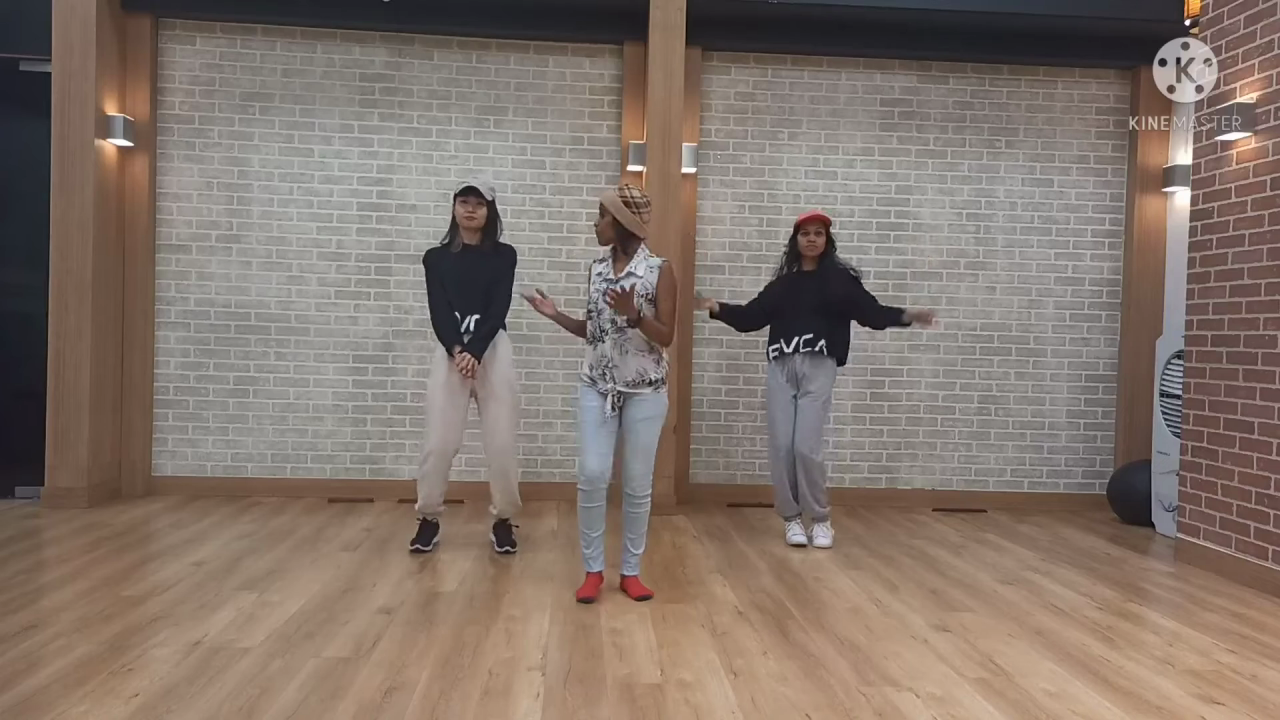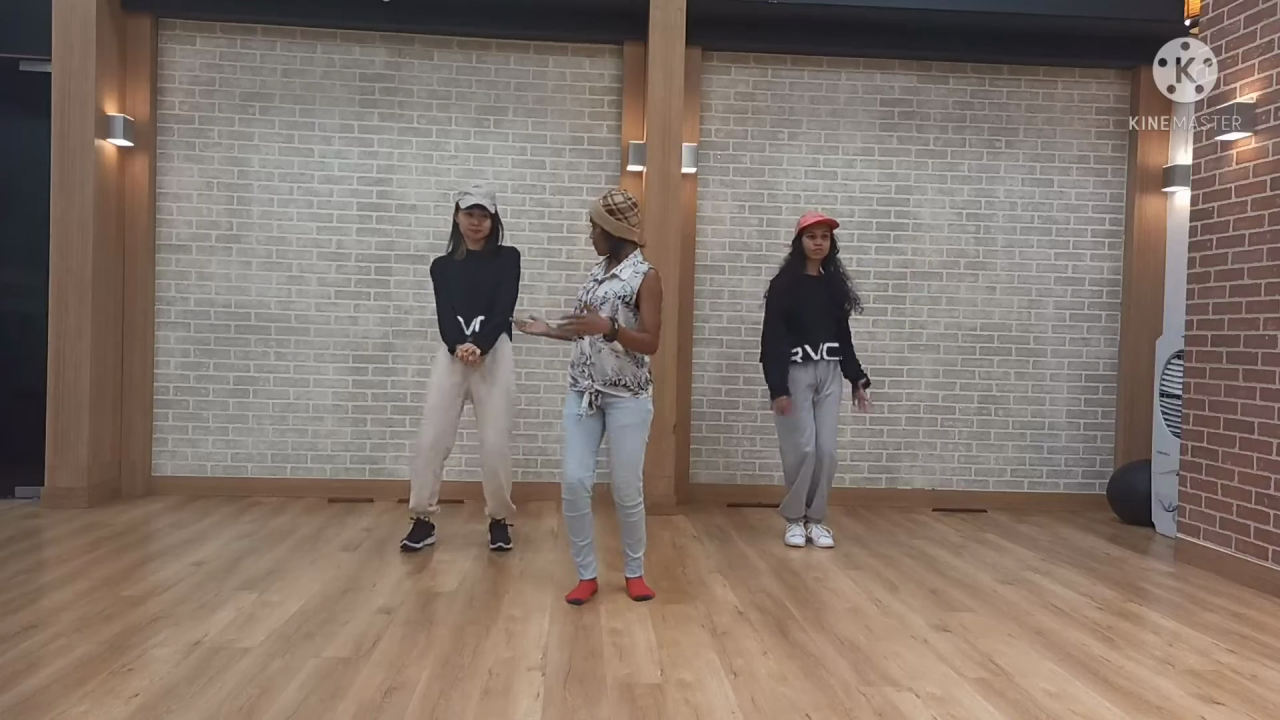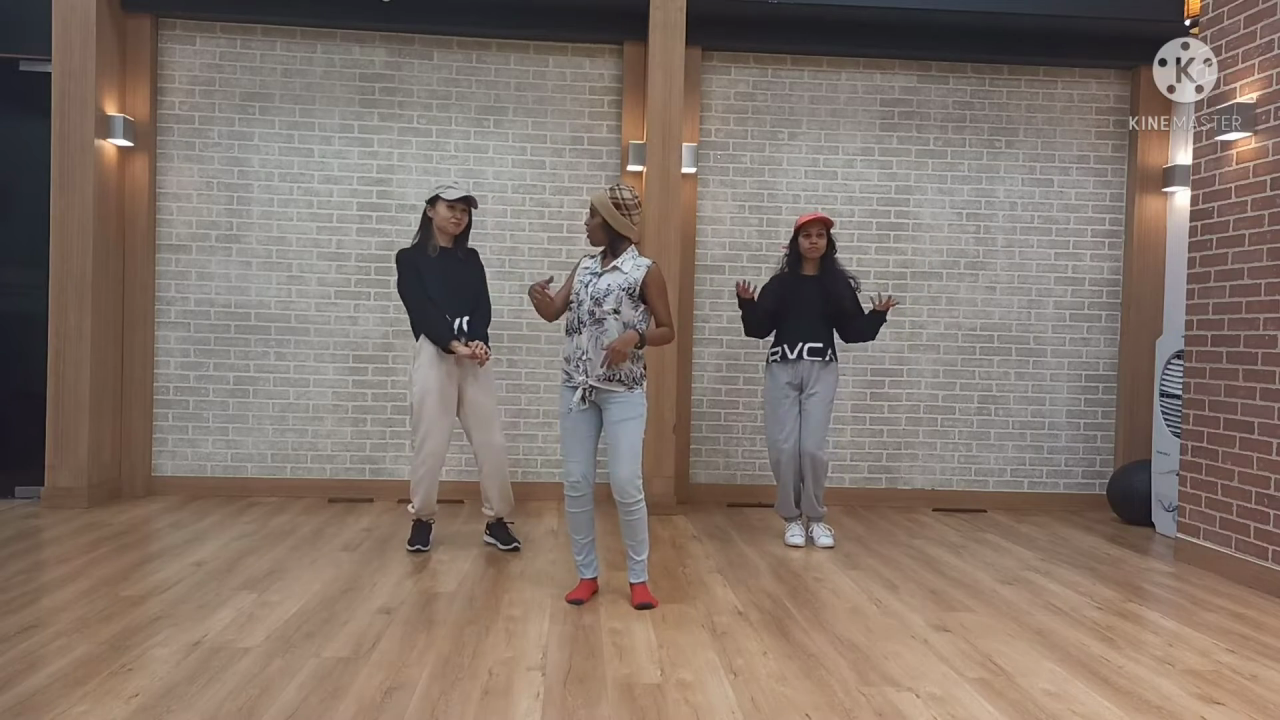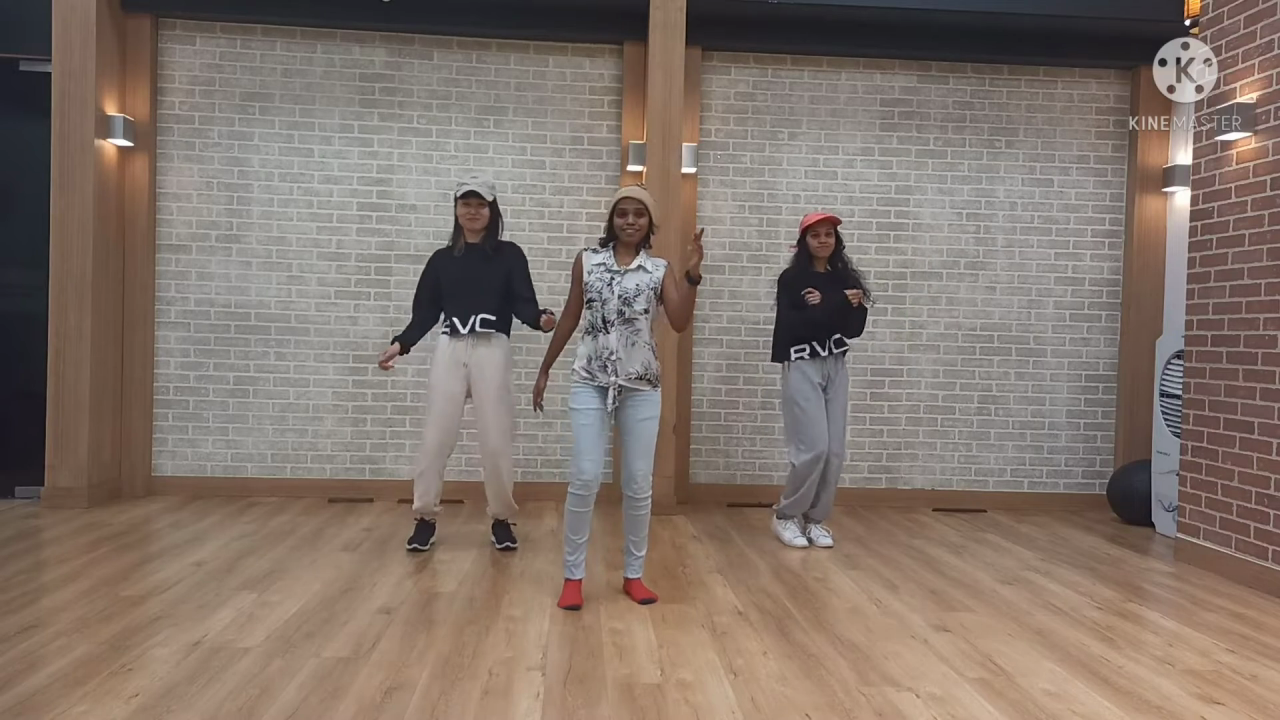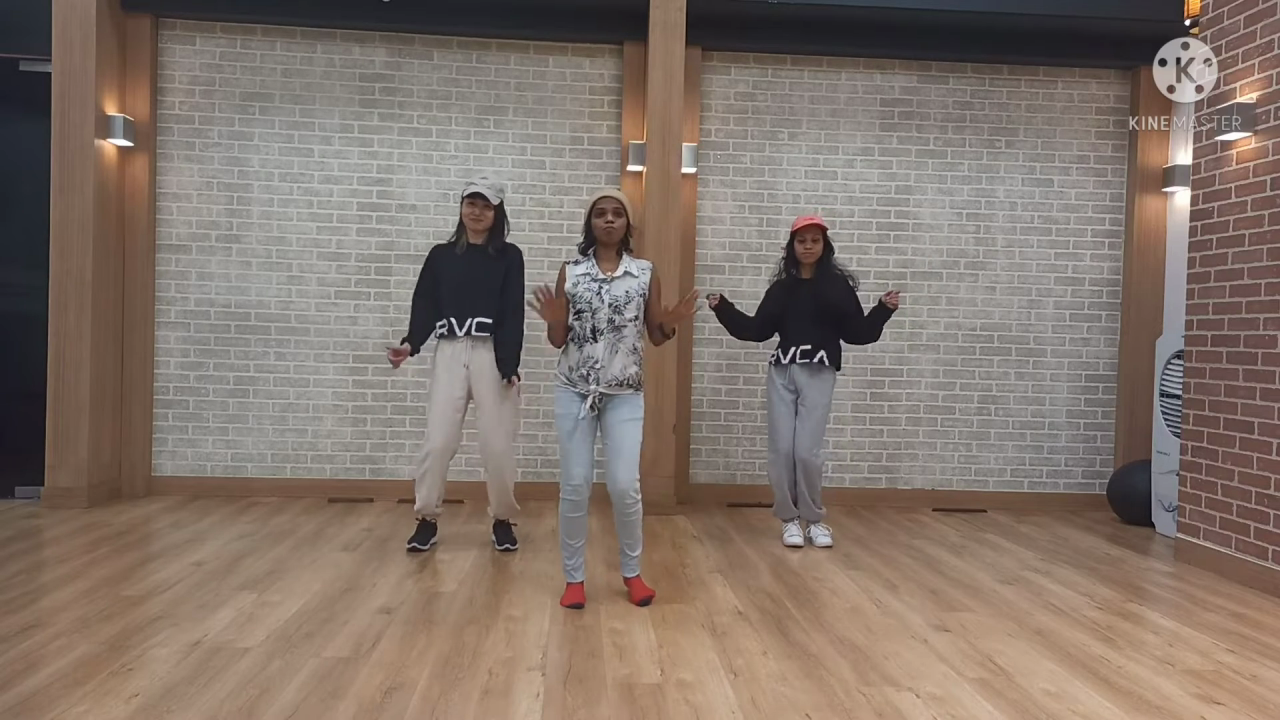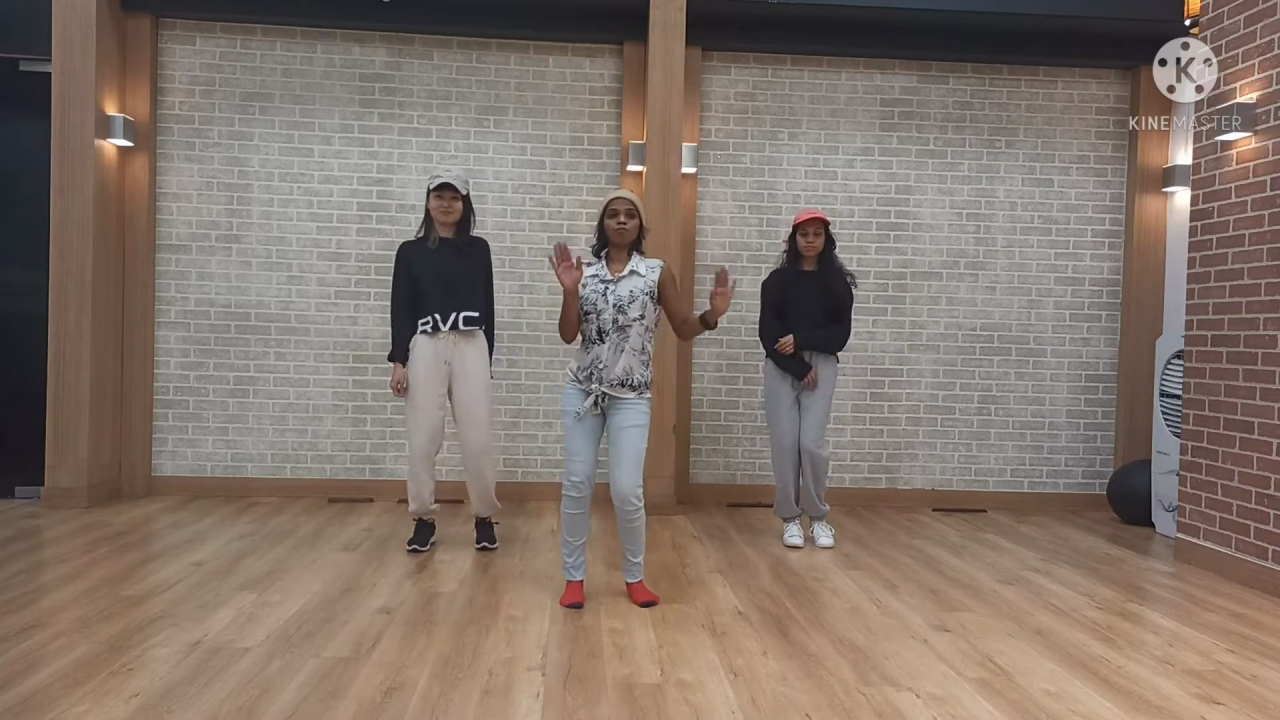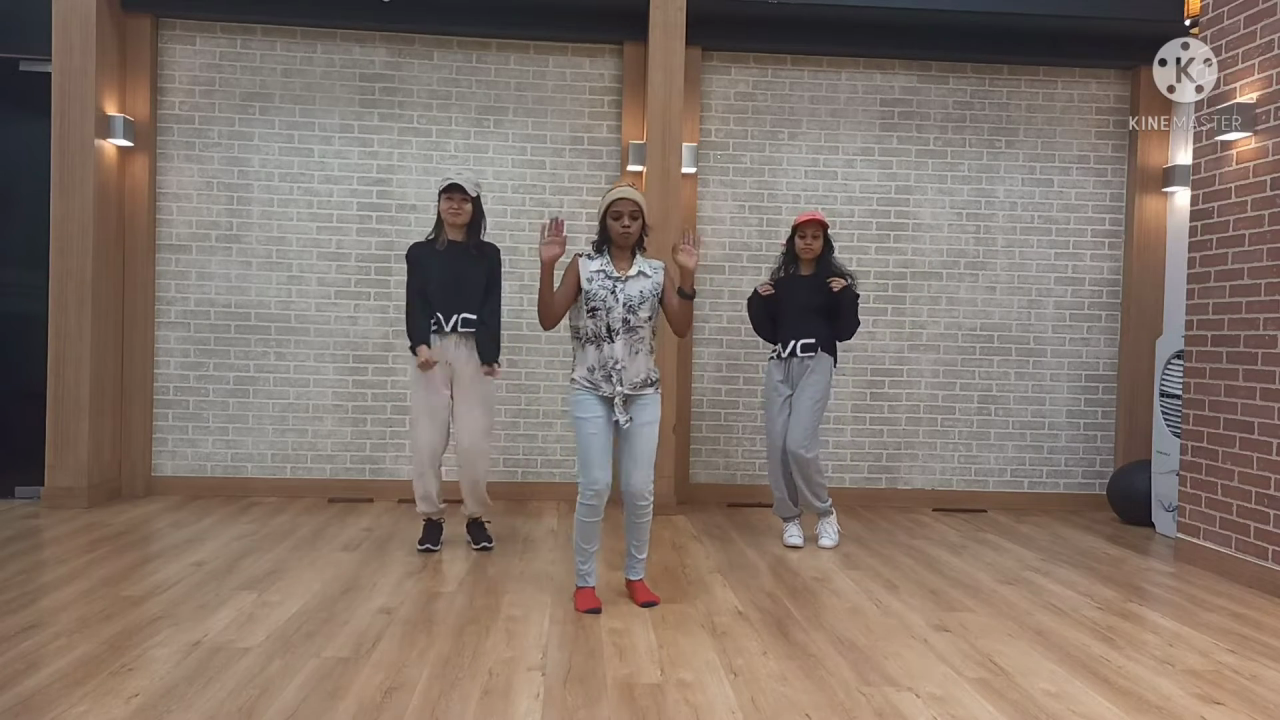
dt=0.7s
person 1, frame 1
left shoulder: (659, 270)
right shoulder: (598, 268)
left elbow: (666, 336)
left wrist: (633, 313)
right wrist: (554, 314)
left hip: (645, 390)
right hip: (598, 387)
left knee: (637, 483)
right knee: (592, 475)
left ankle: (631, 571)
right ankle: (593, 569)
person 1, frame 2
left shoulder: (645, 275)
right shoulder: (598, 273)
left elbow: (649, 343)
left wrist: (606, 327)
right wrist: (548, 330)
left hip: (627, 395)
right hip: (583, 392)
left knee: (626, 490)
right knee: (573, 483)
left ankle: (635, 572)
right ankle: (587, 575)
person 1, frame 3
left shoulder: (645, 271)
right shoulder: (584, 266)
left elbow: (667, 330)
right elbow: (552, 310)
left wrist: (634, 338)
right wrist: (537, 293)
left hip: (623, 390)
right hip: (576, 386)
left knee: (625, 484)
right knee: (577, 482)
left ankle: (638, 578)
right ankle: (587, 574)
person 1, frame 4
left shoulder: (661, 270)
right shoulder: (587, 261)
left elbow: (680, 323)
right elbow: (569, 319)
left wrist: (693, 274)
right wrist: (544, 370)
left hip: (641, 387)
right hip: (590, 383)
left knee: (638, 484)
right knee: (584, 478)
left ankle: (633, 574)
right ankle: (573, 576)
person 1, frame 5
left shoulder: (646, 273)
right shoulder: (569, 272)
left elbow: (655, 336)
right elbow: (558, 341)
left wrist: (673, 322)
right wrist: (553, 319)
left hip: (624, 392)
right hip: (574, 390)
left knee: (625, 486)
right knee: (575, 485)
left ankle: (632, 572)
right ankle: (574, 577)
person 1, frame 6
left shoulder: (657, 273)
right shoulder: (583, 270)
left elbow: (683, 330)
right elbow: (568, 335)
left wrist: (713, 314)
right wrist: (570, 290)
left hip: (631, 395)
right hip: (582, 390)
left knee: (627, 491)
right knee: (577, 483)
left ankle: (635, 577)
right ankle: (574, 577)
person 1, frame 7
left shoulder: (658, 272)
right shoulder: (582, 266)
left elbow: (682, 329)
right elbow: (548, 320)
left wrist: (686, 276)
right wrist: (548, 267)
left hip: (643, 393)
right hip: (591, 392)
left knee: (639, 489)
right knee: (594, 488)
left ankle: (636, 576)
right ankle: (584, 581)
person 2, frame 1
left shoulder: (504, 255)
right shoulder: (436, 257)
left elbow: (498, 308)
right elbow: (438, 310)
left wrist: (473, 351)
right wrist: (456, 351)
left hip: (492, 350)
right hip: (449, 350)
left knee: (501, 439)
right knee: (439, 440)
left ankle: (502, 521)
right ankle: (428, 520)
person 2, frame 2
left shoulder: (508, 258)
right shoulder: (442, 266)
left elbow: (504, 308)
right elbow: (445, 314)
left wrist: (479, 346)
right wrist: (458, 347)
left hip: (494, 353)
right hip: (450, 353)
left knee: (495, 443)
right knee: (431, 439)
left ankle: (499, 520)
right ankle: (423, 520)
person 2, frame 3
left shoulder: (471, 259)
right shoulder: (410, 258)
left elbow: (482, 307)
right elbow: (421, 309)
left wrist: (479, 341)
right wrist: (455, 345)
left hip: (472, 355)
right hip: (433, 353)
left knee: (491, 441)
right knee: (430, 442)
left ankle: (497, 521)
right ankle: (422, 519)
person 2, frame 4
left shoulder: (509, 255)
right shoulder: (442, 259)
left elbow: (522, 301)
right elbow: (425, 310)
left wrist: (541, 318)
right wrist: (400, 344)
left hip: (492, 351)
right hip: (449, 350)
left knee: (496, 441)
right knee: (436, 438)
left ankle: (501, 519)
right ankle: (425, 519)
person 2, frame 5
left shoulder: (509, 256)
right shoulder: (440, 256)
left elbow: (512, 313)
right elbow: (425, 306)
left wrist: (510, 366)
right wrist: (410, 344)
left hip: (492, 354)
right hip: (450, 352)
left knee: (498, 443)
right knee: (438, 441)
left ankle: (502, 520)
right ankle: (427, 520)
person 2, frame 6
left shoulder: (478, 249)
right shoulder: (410, 252)
left elbow: (486, 306)
right elbow: (401, 309)
left wrist: (488, 358)
right wrist: (398, 361)
left hip: (470, 348)
right hip: (426, 348)
left knee: (477, 439)
right knee: (423, 440)
left ankle: (484, 518)
right ankle: (424, 520)
person 2, frame 7
left shoulder: (488, 255)
right shoulder: (420, 253)
left elbow: (491, 308)
right elbow: (415, 305)
left wrist: (489, 355)
right wrist: (419, 346)
left hip: (473, 352)
right hip: (431, 349)
left knee: (472, 443)
right knee: (426, 442)
left ankle: (476, 518)
right ankle: (431, 518)
person 3, frame 1
left shoulder: (840, 280)
right shoulder: (782, 284)
left elbow: (869, 312)
right elbow: (754, 315)
left wrist: (906, 317)
right wrist: (718, 309)
left hip: (819, 367)
right hip: (781, 368)
left knee: (806, 447)
right knee: (781, 446)
left ankle: (820, 518)
right ankle: (792, 517)
person 3, frame 2
left shoulder: (835, 284)
right shoulder: (783, 284)
left elbow: (842, 336)
right elbow: (773, 337)
left wrist: (858, 379)
right wrist: (778, 387)
left hip: (830, 373)
right hip: (794, 373)
left knee: (826, 450)
right knee: (801, 449)
left ankle: (816, 519)
right ankle: (794, 519)
person 3, frame 3
left shoulder: (839, 284)
right shoulder: (780, 283)
left elbow: (852, 330)
right elbow: (757, 329)
left wrist: (878, 314)
right wrist: (747, 303)
left hip: (821, 370)
right hip: (782, 369)
left knee: (812, 447)
right knee: (783, 447)
left ankle: (815, 518)
right ankle: (792, 518)
person 3, frame 4
left shoulder: (844, 279)
right shoulder: (792, 278)
left elbow: (855, 327)
right elbow: (796, 324)
left wrist: (826, 305)
right wrist: (840, 304)
left hip: (835, 367)
right hip: (802, 366)
left knee: (834, 450)
right knee: (813, 448)
left ankle: (815, 519)
right ankle: (786, 515)
person 3, frame 5
left shoulder: (838, 285)
right shoulder: (781, 287)
left elbow: (857, 332)
right elbow: (758, 330)
left wrist: (883, 310)
right wrist: (723, 308)
left hip: (818, 374)
right hip: (781, 372)
left knee: (807, 451)
right knee: (781, 449)
left ankle: (814, 519)
right ankle: (790, 519)
person 3, frame 6
left shoulder: (837, 281)
right shoulder: (778, 279)
left elbow: (841, 331)
right elbow: (768, 328)
left wrist: (801, 340)
right wrist: (797, 367)
left hip: (821, 366)
right hip: (782, 368)
left knee: (812, 444)
right knee: (784, 443)
left ankle: (819, 517)
right ankle: (790, 518)
person 3, frame 7
left shoulder: (834, 281)
right shoulder: (779, 284)
left elbow: (844, 331)
right elbow: (768, 332)
left wrist: (846, 298)
right wrist: (758, 302)
left hip: (815, 366)
right hip: (779, 367)
left knee: (799, 444)
right knee: (777, 445)
left ankle: (825, 513)
right ankle: (790, 518)
